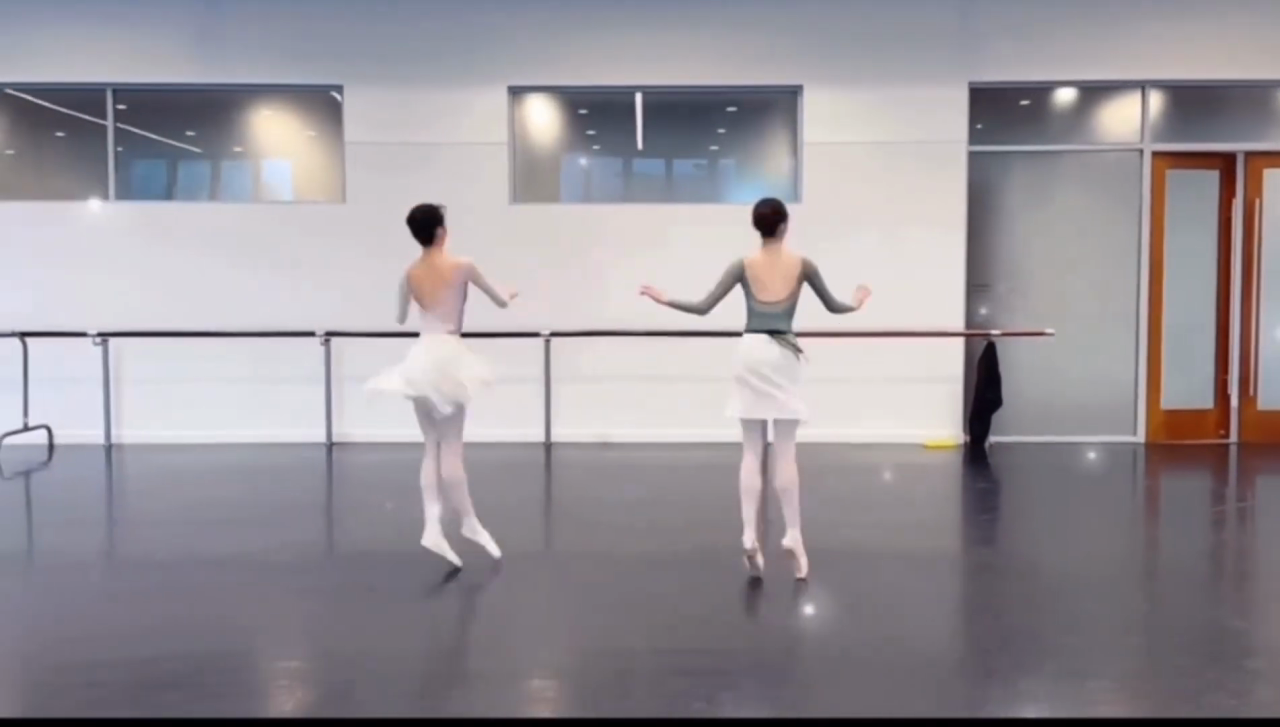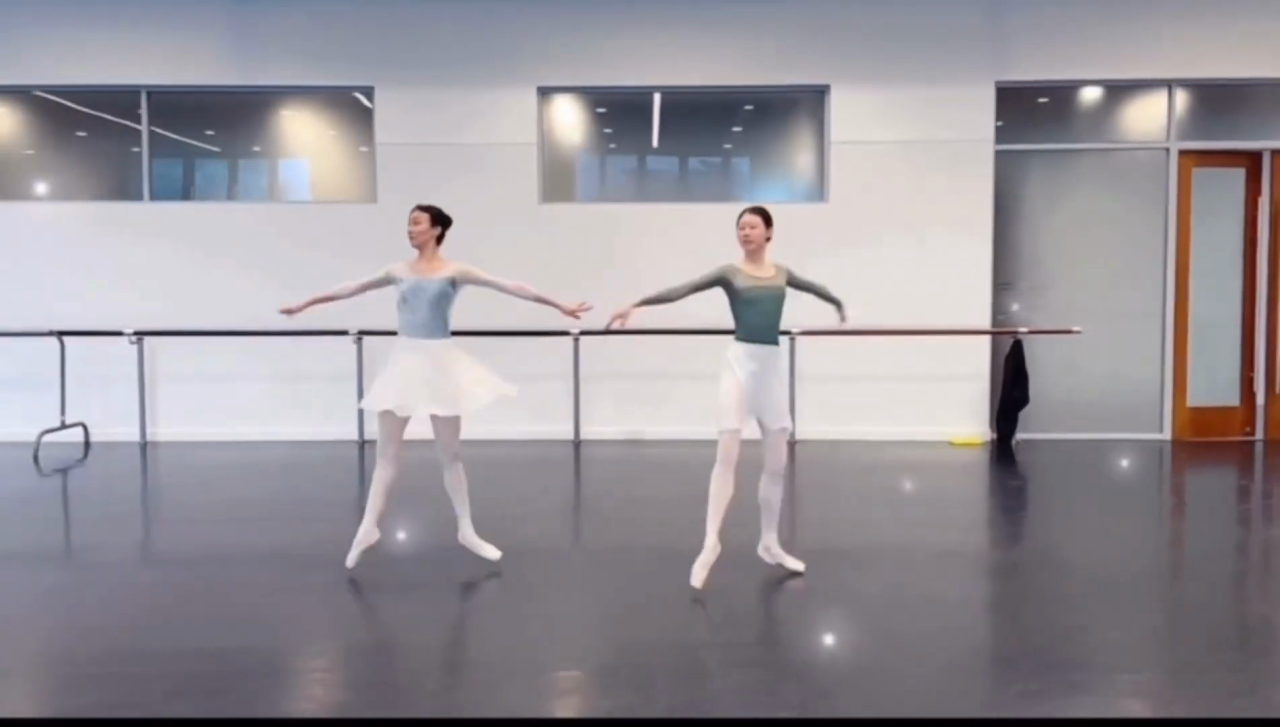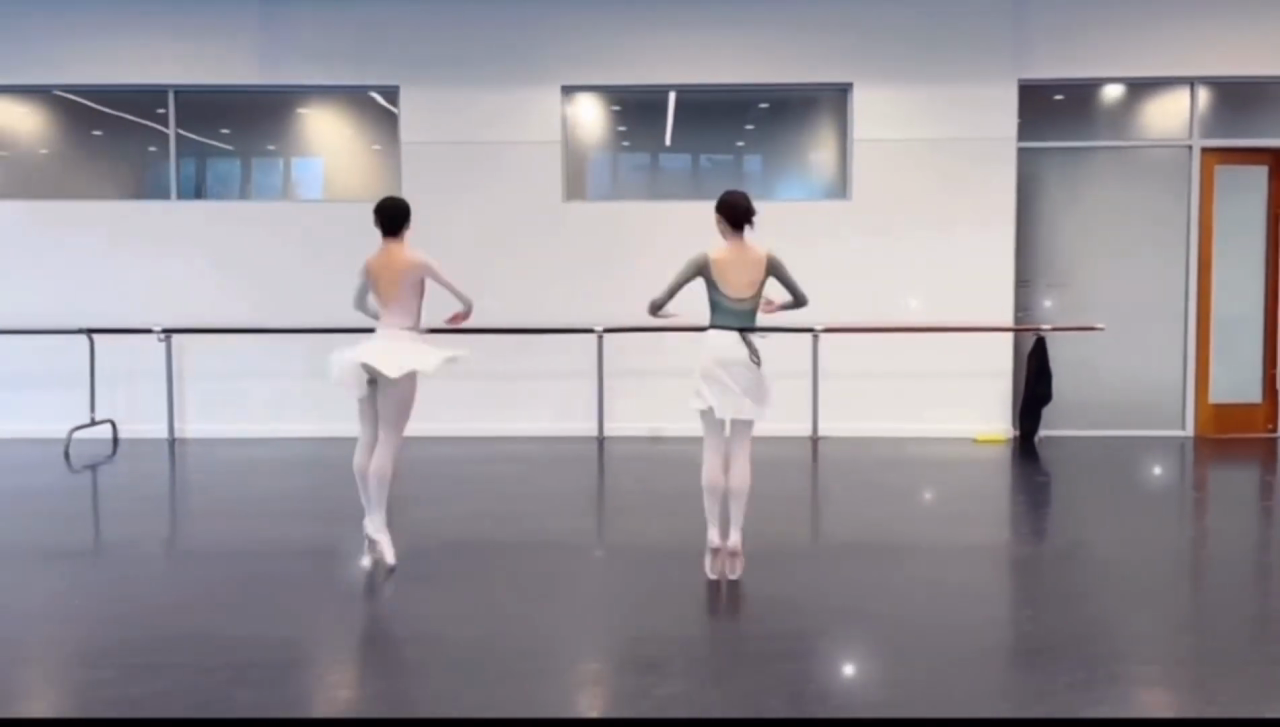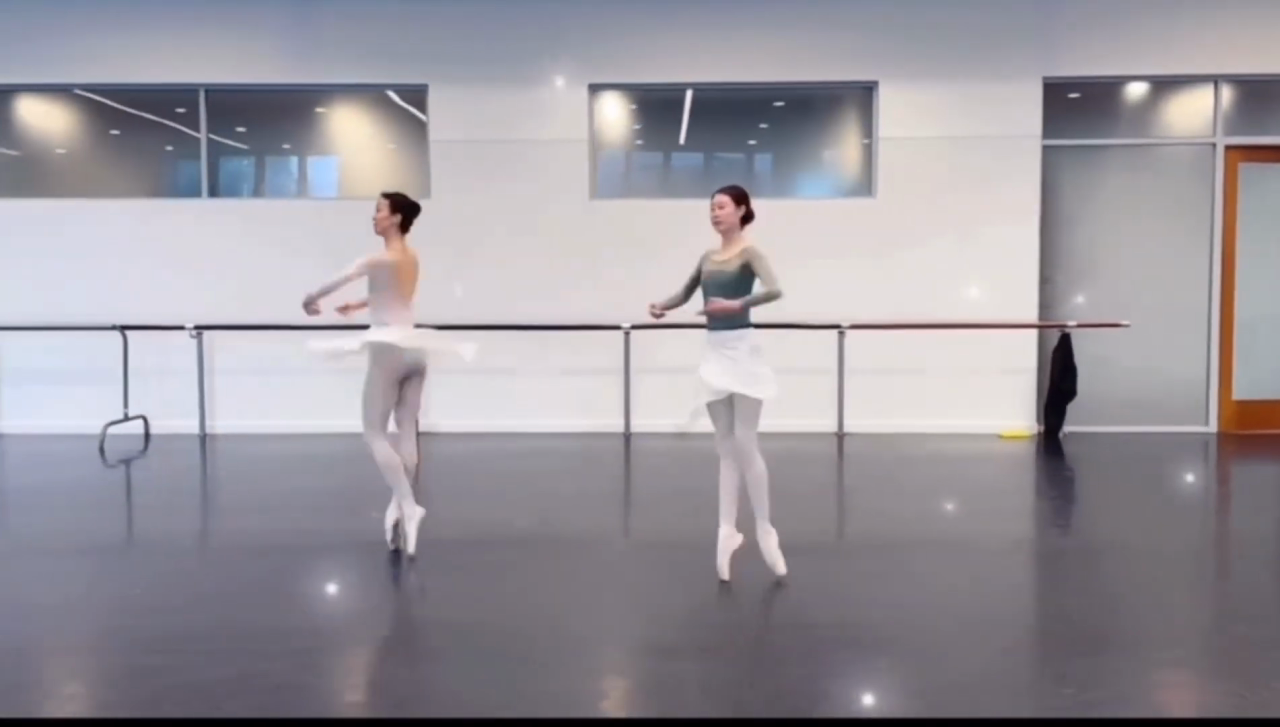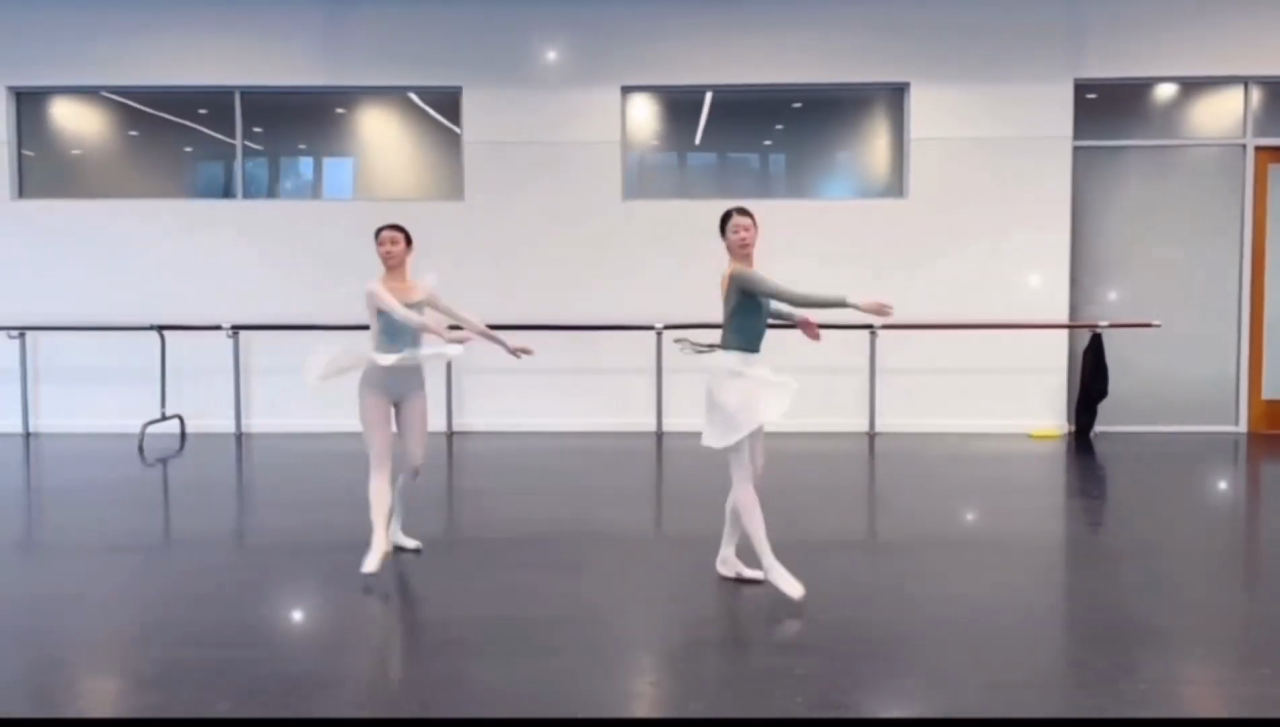
dt=0.4s
person 1, frame 1
left shoulder: (742, 266)
right shoulder: (804, 265)
left elbow: (703, 307)
right elbow: (834, 306)
left wrist: (663, 299)
right wrist: (857, 302)
left hip: (751, 352)
right hip: (785, 355)
left knee: (752, 454)
right knee: (786, 455)
left ankle: (750, 535)
right ankle: (794, 536)
person 1, frame 2
left shoulder: (783, 273)
right shoulder: (730, 273)
left elbow: (814, 288)
right elbow: (680, 291)
left wrist: (837, 305)
right wrist: (632, 306)
left hip: (772, 365)
right hip: (740, 362)
left knee: (777, 464)
right knee: (727, 460)
left ankle: (769, 543)
right ankle: (710, 544)
person 1, frame 3
left shoulder: (705, 258)
right shoulder: (767, 258)
left elbow: (660, 301)
right elbow: (800, 299)
left wrist: (657, 310)
right wrist: (780, 305)
left hip: (714, 350)
right hip: (745, 353)
left knee: (716, 450)
right knee: (740, 453)
left ankle: (716, 535)
right ankle: (734, 536)
person 1, frame 4
left shoulder: (750, 252)
right shoulder: (707, 257)
left elbow: (775, 290)
right elbow: (683, 294)
left wrist: (736, 304)
right wrist: (663, 307)
left hip: (740, 349)
right hip: (716, 352)
left knee: (745, 446)
right knee: (727, 449)
left ankle: (765, 528)
right ankle: (728, 530)
person 1, frame 5
left shoulder: (742, 274)
right shoulder: (741, 274)
right elbow: (797, 298)
left wrist: (799, 321)
right wrist: (858, 303)
left hip: (745, 374)
right hip: (733, 373)
left knee: (748, 474)
right knee: (745, 477)
left ankle: (727, 556)
right ankle: (769, 564)
person 2, frame 1
left shoulder: (409, 274)
right shoulder: (463, 266)
left elbow: (401, 319)
right elbow: (501, 300)
right wrist: (506, 294)
left hip: (420, 358)
right hip: (447, 357)
left knee: (435, 449)
right knee: (450, 450)
left ankle: (434, 530)
right ankle: (472, 526)
person 2, frame 2
left shoulder: (456, 271)
right shoulder: (400, 271)
left elbow: (510, 285)
right elbow: (356, 287)
left wrist: (559, 305)
right wrist: (308, 302)
left hip: (439, 364)
right hip: (402, 365)
left knee: (450, 454)
right knee: (387, 454)
left ankle: (466, 531)
right ankle: (367, 528)
person 2, frame 3
left shoulder: (369, 264)
right shoulder: (419, 261)
left elbow: (358, 303)
right elbow: (465, 300)
right wrist: (460, 314)
left hip: (377, 352)
right hip: (399, 355)
left knee: (368, 440)
right knee: (388, 440)
left ankle: (372, 519)
right ankle: (376, 523)
person 2, frame 4
left shoulder: (380, 259)
right shoulder: (408, 258)
left elbow: (339, 281)
left wrist: (312, 299)
right wrist: (363, 302)
left hip: (386, 349)
right hip: (410, 349)
left knee: (375, 435)
right knee: (404, 435)
left ankle: (406, 505)
right ankle: (401, 507)
person 2, frame 5
left shoulder: (423, 291)
right shoulder: (377, 289)
left elbow: (463, 318)
right elbow: (403, 316)
left wrist: (504, 343)
right wrist: (443, 332)
left hip: (410, 381)
right hip: (378, 382)
left knee: (414, 463)
right knee: (380, 463)
left ankle: (393, 527)
right ankle: (379, 539)
